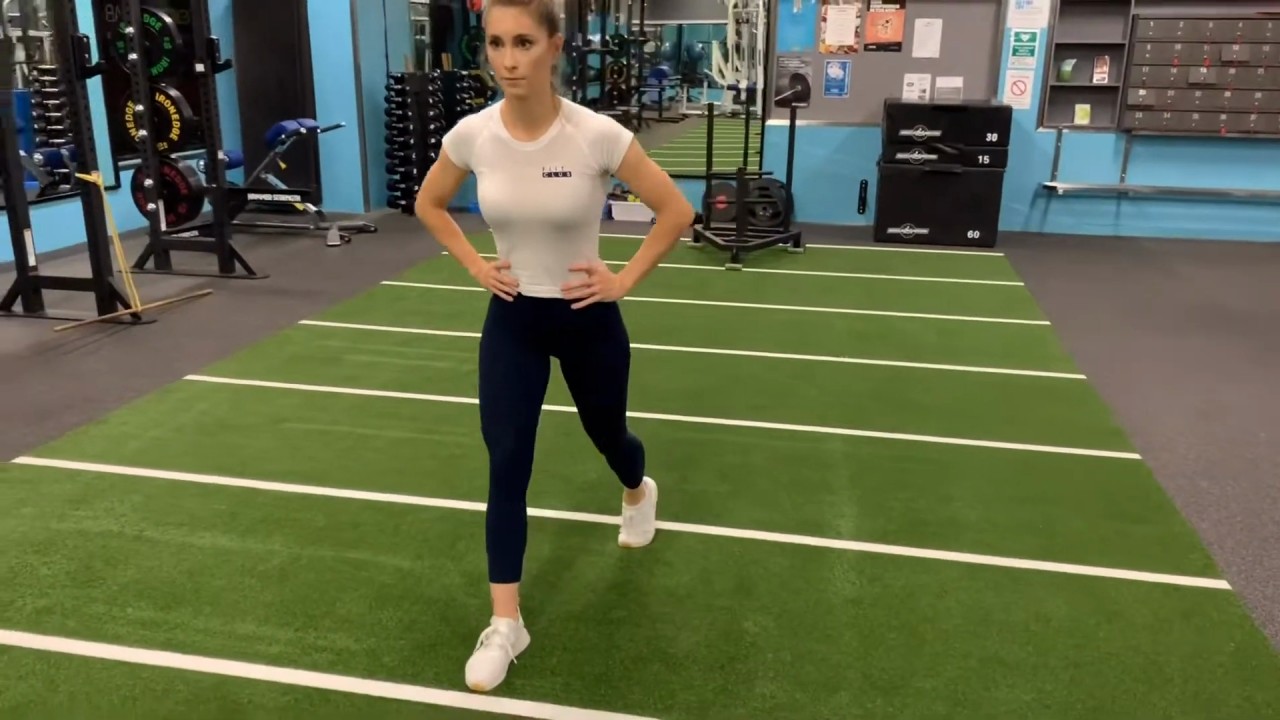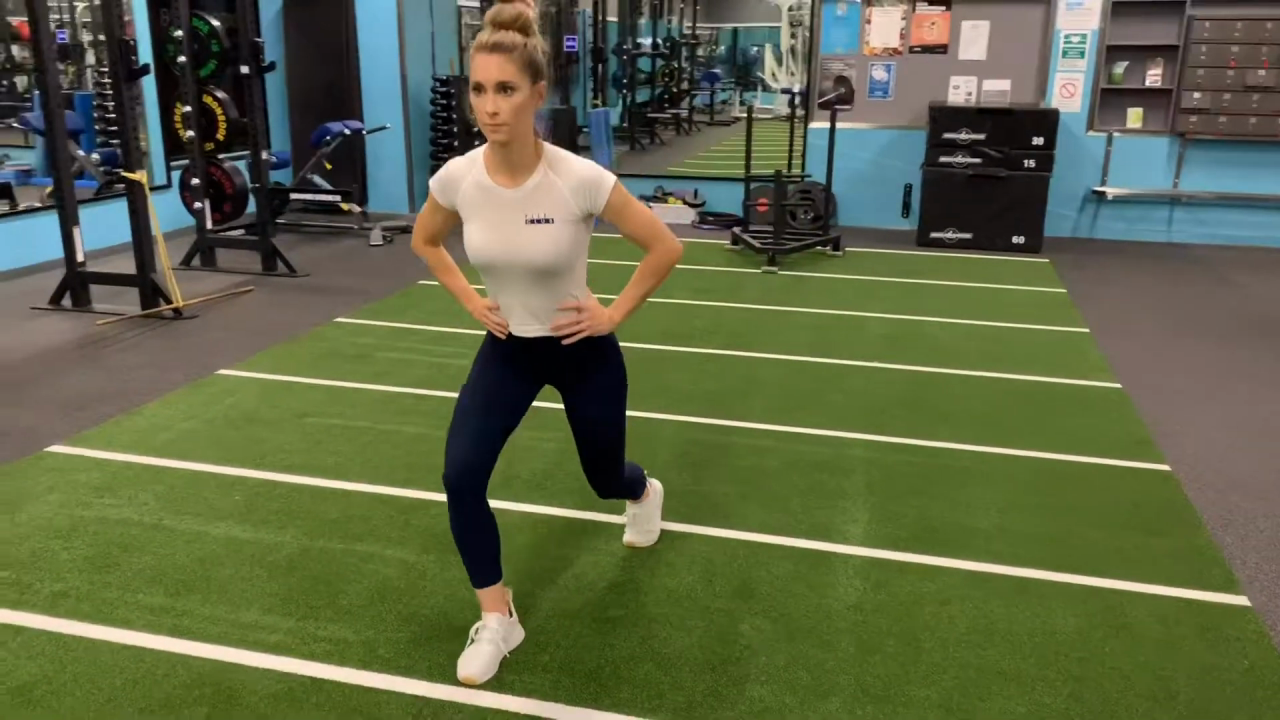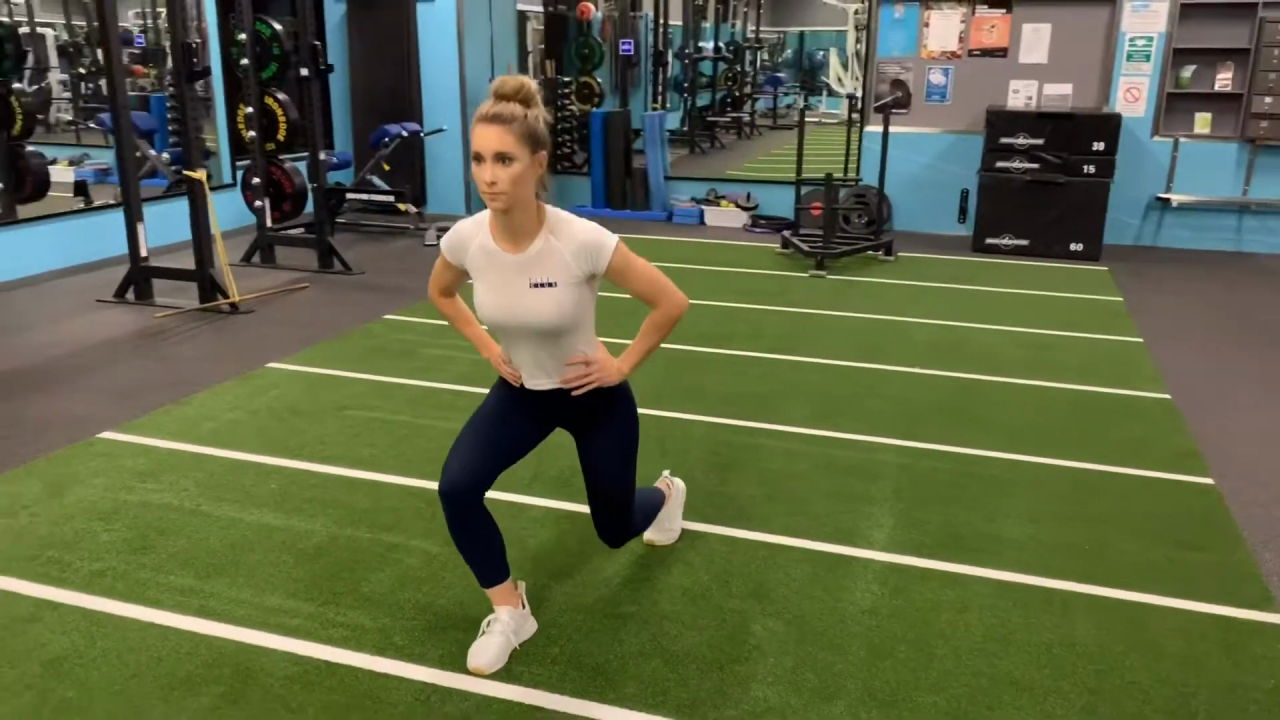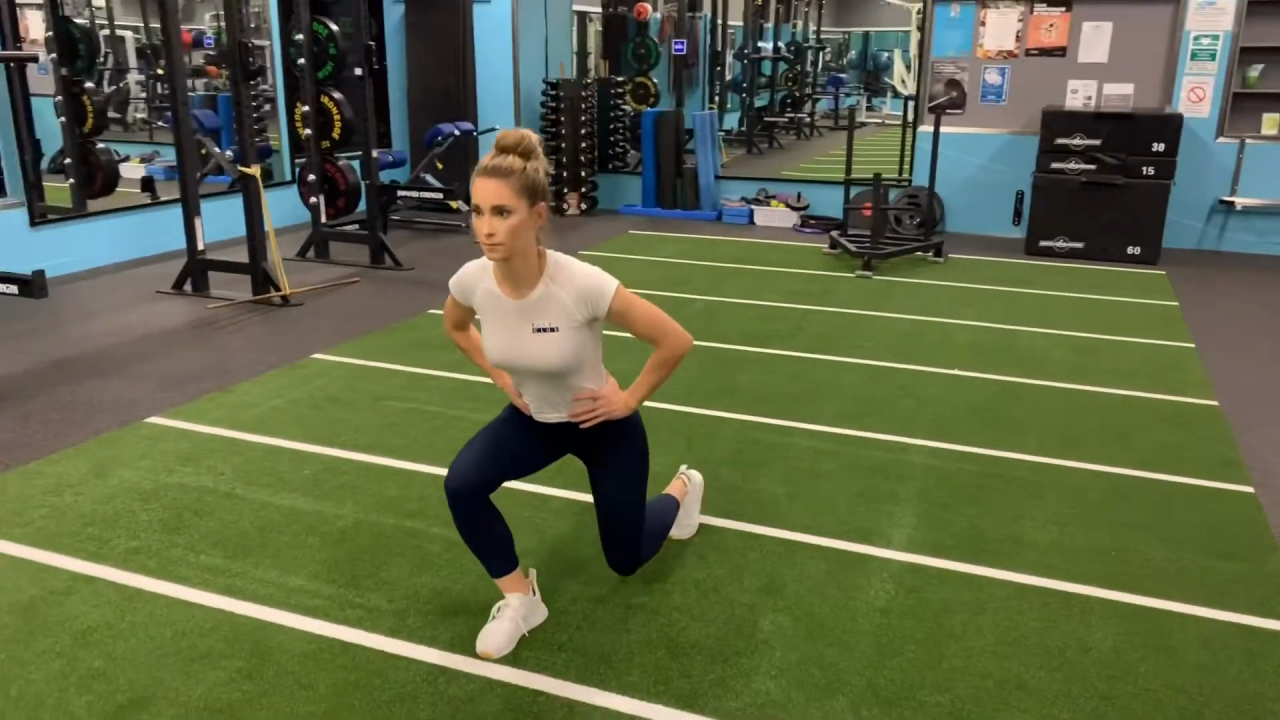
dt=0.3s
person 1, frame 1
left shoulder: (595, 134)
right shoulder: (471, 135)
left elbow: (676, 210)
right elbow: (429, 206)
left wrist: (624, 279)
right wrist: (475, 266)
left hip: (586, 320)
right hip: (512, 322)
left knee: (607, 436)
right knee: (507, 467)
left ankle: (639, 493)
right ankle: (505, 623)
person 1, frame 2
left shoulder: (579, 178)
right shoulder: (456, 177)
left elbow: (664, 248)
right elbow: (424, 241)
left wrist: (613, 314)
right wrist: (468, 299)
left hip: (582, 351)
right hip: (507, 352)
left knee: (602, 477)
right knee: (461, 475)
left ankle: (644, 492)
right ankle: (496, 620)
person 1, frame 3
left shoulder: (580, 240)
right shoulder: (464, 238)
left elbow: (671, 302)
right elbow: (440, 294)
left wrist: (622, 365)
right wrist: (486, 346)
left hip: (592, 397)
right hip: (520, 392)
left knee: (615, 529)
right knee: (456, 489)
left ankle: (665, 491)
right ankle: (509, 610)
person 1, frame 4
left shoulder: (582, 284)
right shoulder: (471, 281)
left elbow: (675, 342)
right elbow: (455, 326)
left wrist: (629, 399)
right wrist: (498, 374)
left hip: (603, 426)
right hip: (532, 420)
left knee: (625, 559)
right knee: (462, 486)
left ankle: (682, 488)
right ankle: (520, 598)
